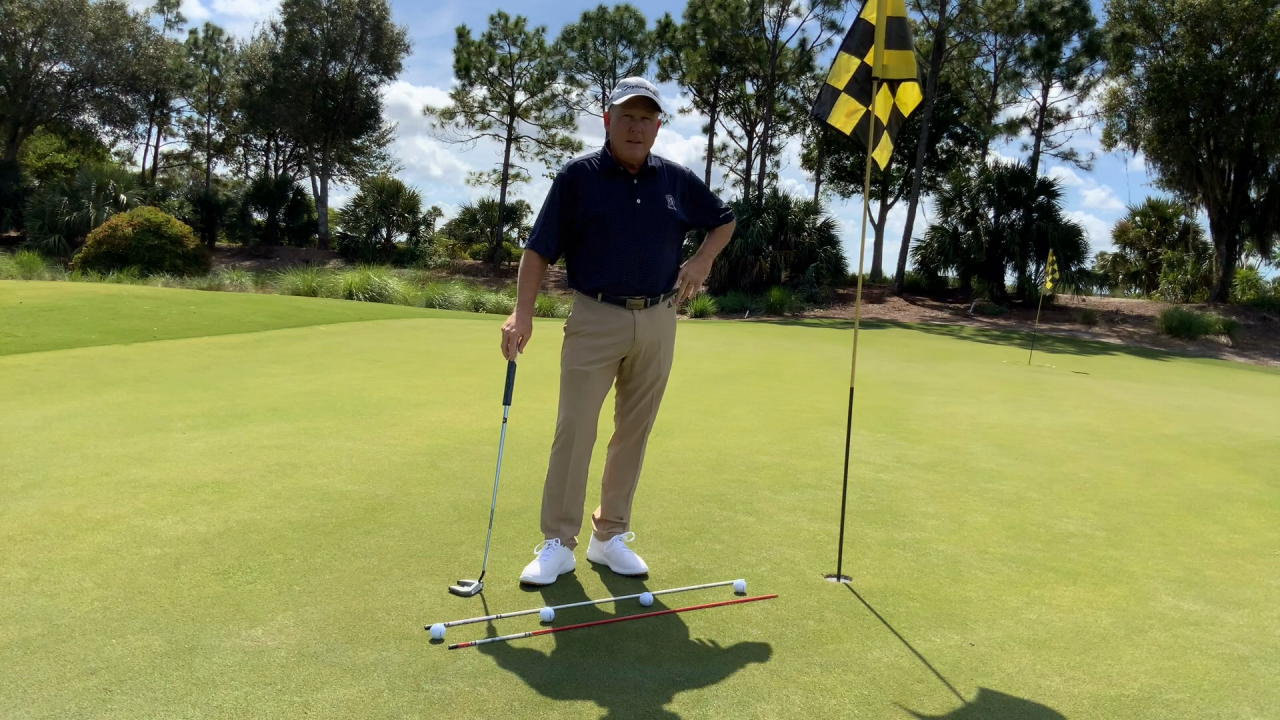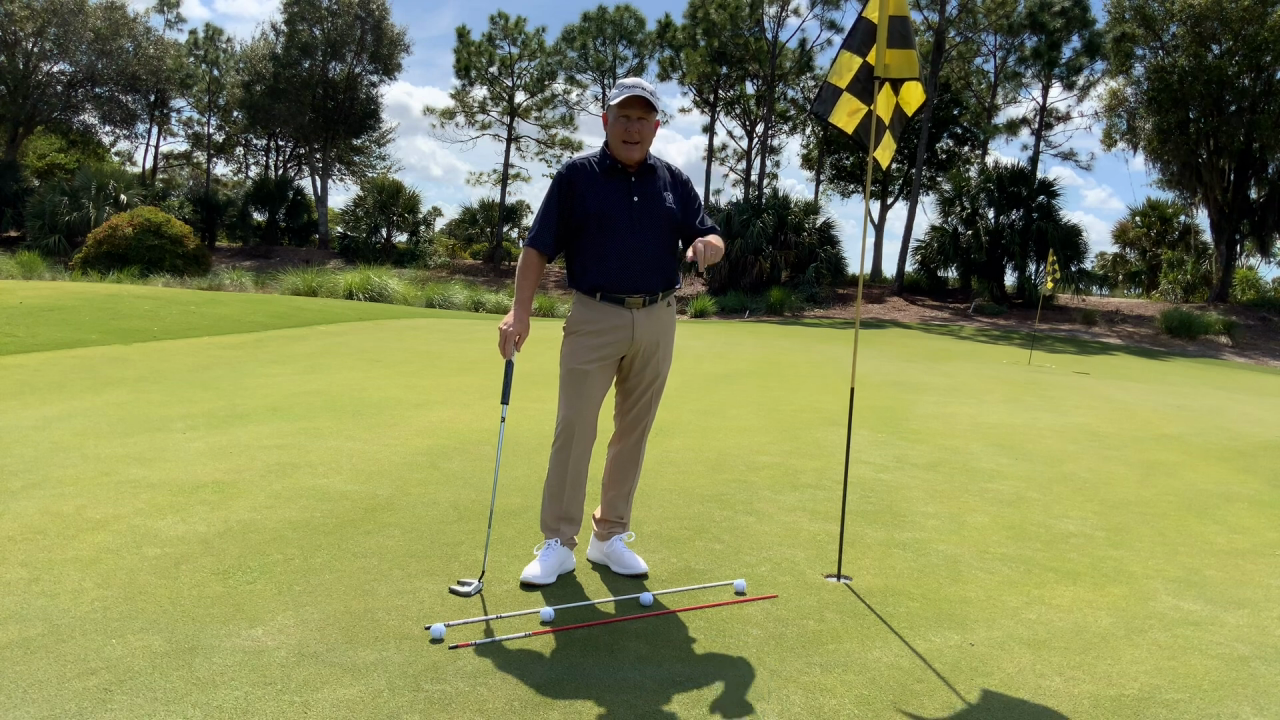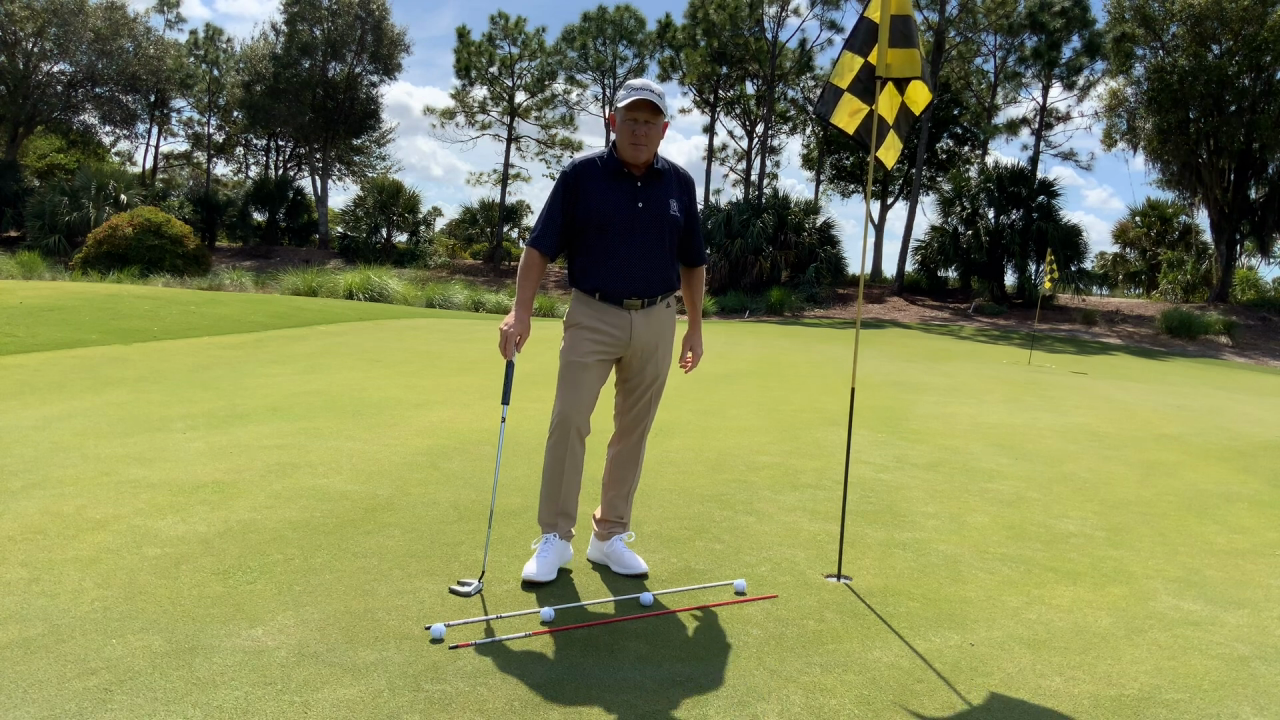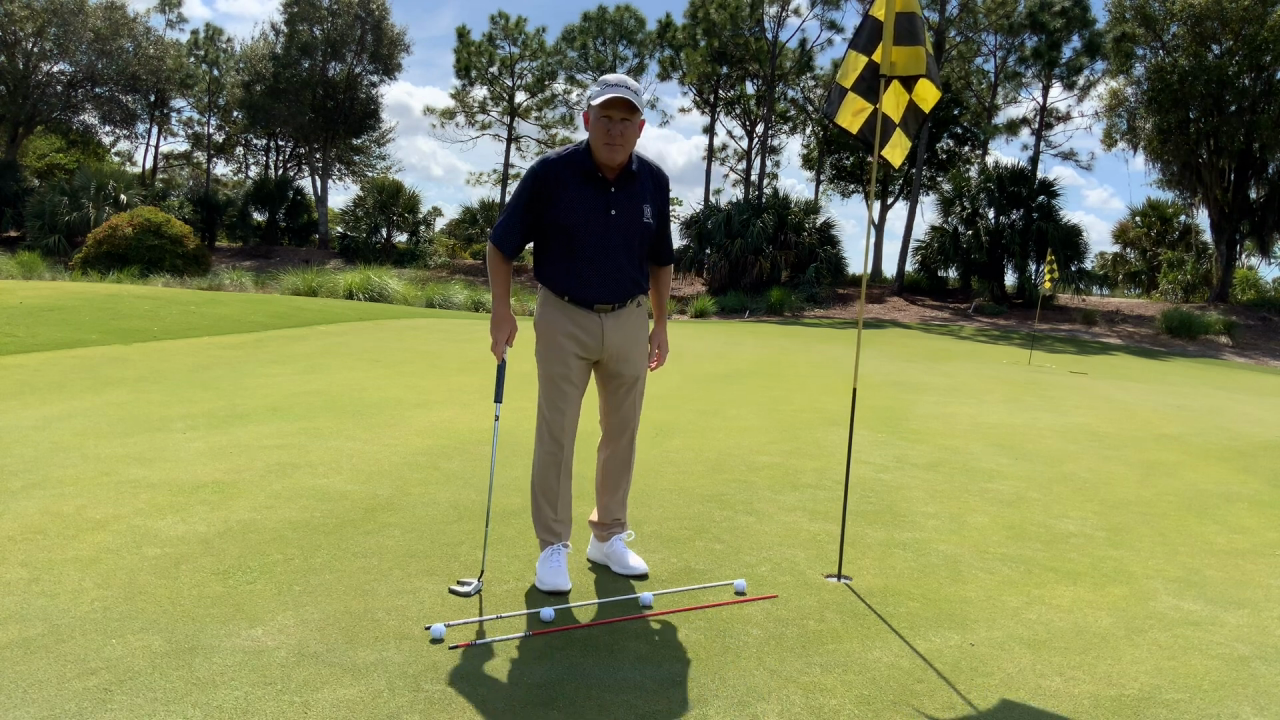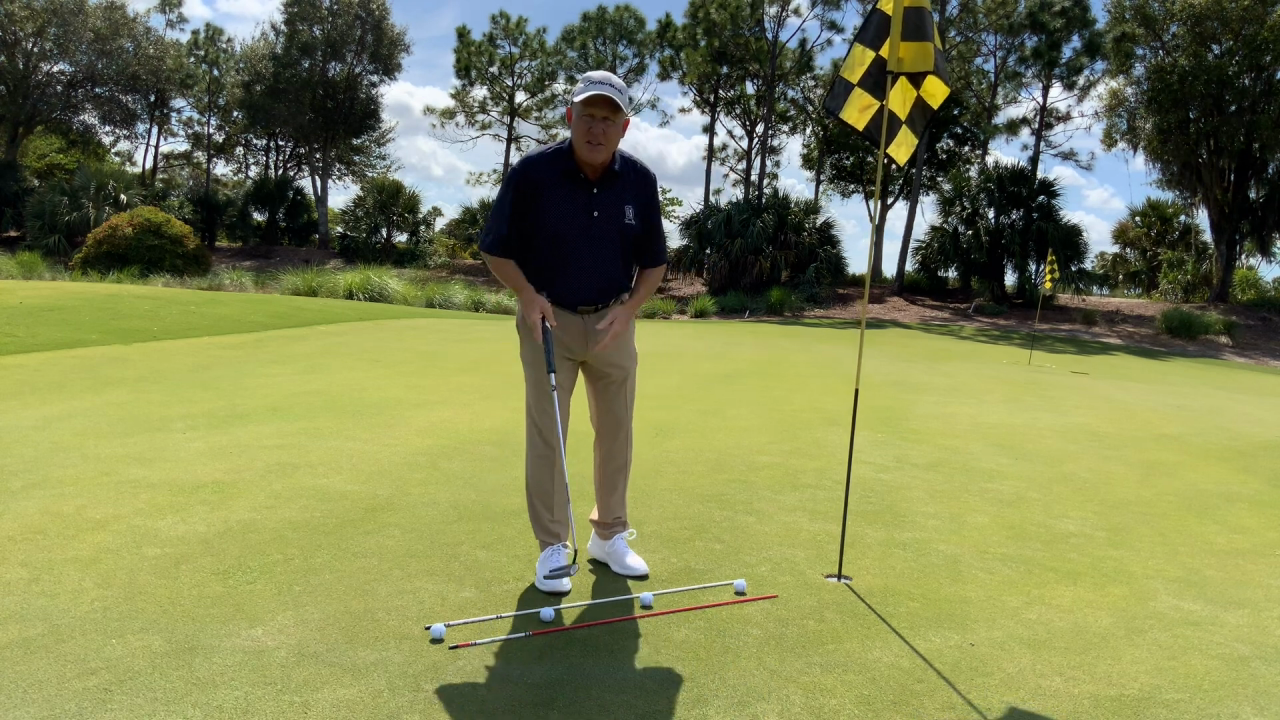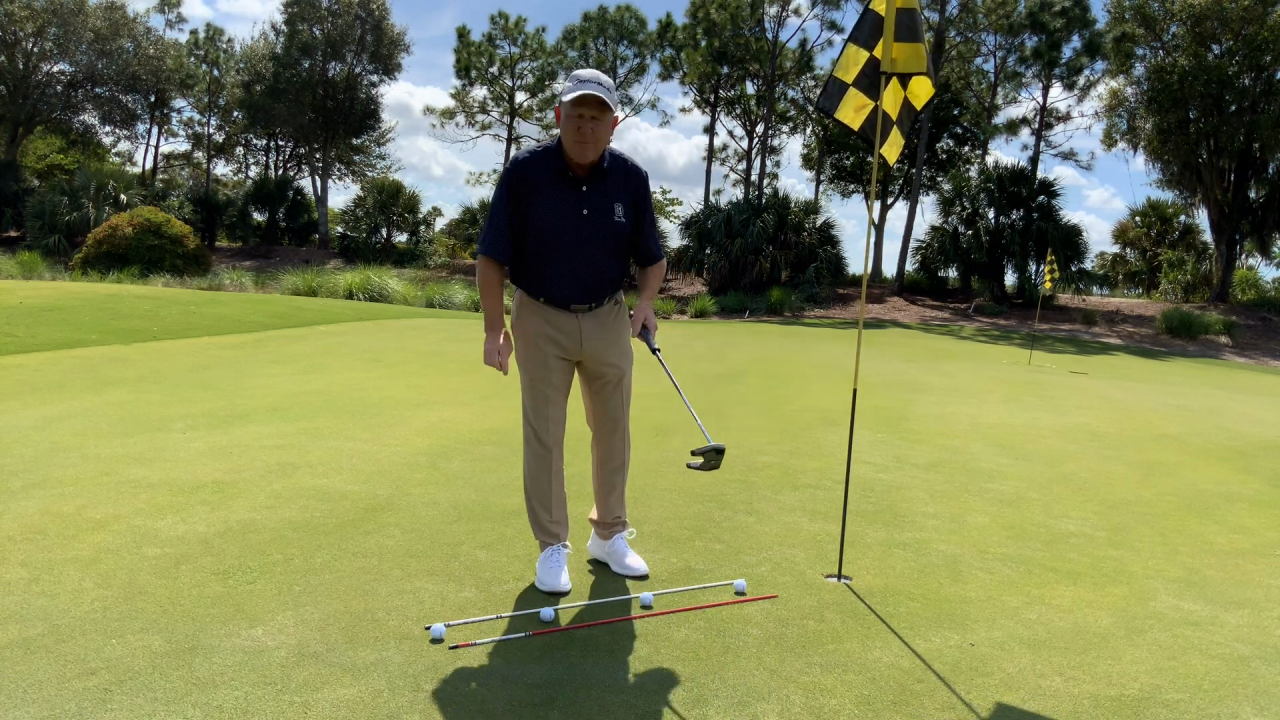
dt=0.7s
person 1, frame 1
left shoulder: (677, 179)
right shoulder: (577, 176)
left elbow: (722, 221)
right elbow: (539, 250)
left wrist: (700, 263)
right wrist: (522, 313)
left hip: (657, 320)
right hip: (595, 318)
left knee: (634, 432)
right knee: (574, 429)
left ankle: (610, 535)
right ankle: (558, 543)
person 1, frame 2
left shoulder: (674, 180)
right shoulder: (576, 175)
left elbow: (710, 242)
right elbow: (538, 247)
left wrist: (709, 246)
right wrist: (519, 310)
left hip: (656, 320)
right hip: (594, 317)
left knee: (633, 432)
right knee: (574, 428)
left ankle: (610, 536)
right ankle: (558, 543)
person 1, frame 3
left shoulder: (679, 182)
right shoulder: (580, 175)
left elbow: (692, 261)
right elbow: (539, 248)
left wrist: (695, 327)
right wrist: (521, 312)
left hip: (656, 321)
right hip: (593, 317)
left knee: (633, 432)
right knee: (568, 420)
left ankle: (610, 536)
right ankle: (554, 537)
person 1, frame 4
left shoulder: (654, 180)
right shoulder: (549, 173)
left elbow: (660, 258)
right elbow: (501, 244)
left wrist: (660, 324)
right wrist: (501, 312)
left hip: (628, 320)
right hip: (564, 319)
left knee: (621, 433)
right knee: (556, 434)
left ankle: (608, 536)
right ankle: (553, 547)
person 1, frame 5
left shoulder: (641, 180)
right shoulder: (531, 172)
left elbow: (653, 261)
right elbow: (495, 248)
left wrist: (626, 310)
right wrist: (526, 294)
left hip: (611, 321)
right hip: (548, 319)
left knee: (615, 431)
right knee: (547, 435)
left ankle: (611, 535)
right ankle: (552, 546)
person 1, frame 6
left shoulder: (631, 177)
right shoulder: (523, 172)
left elbow: (651, 256)
right elbow: (492, 256)
left wrist: (646, 303)
right wrist: (494, 328)
left hip: (607, 319)
right hip: (541, 319)
left knee: (613, 432)
right knee: (544, 437)
left ankle: (609, 534)
right ankle: (552, 548)
